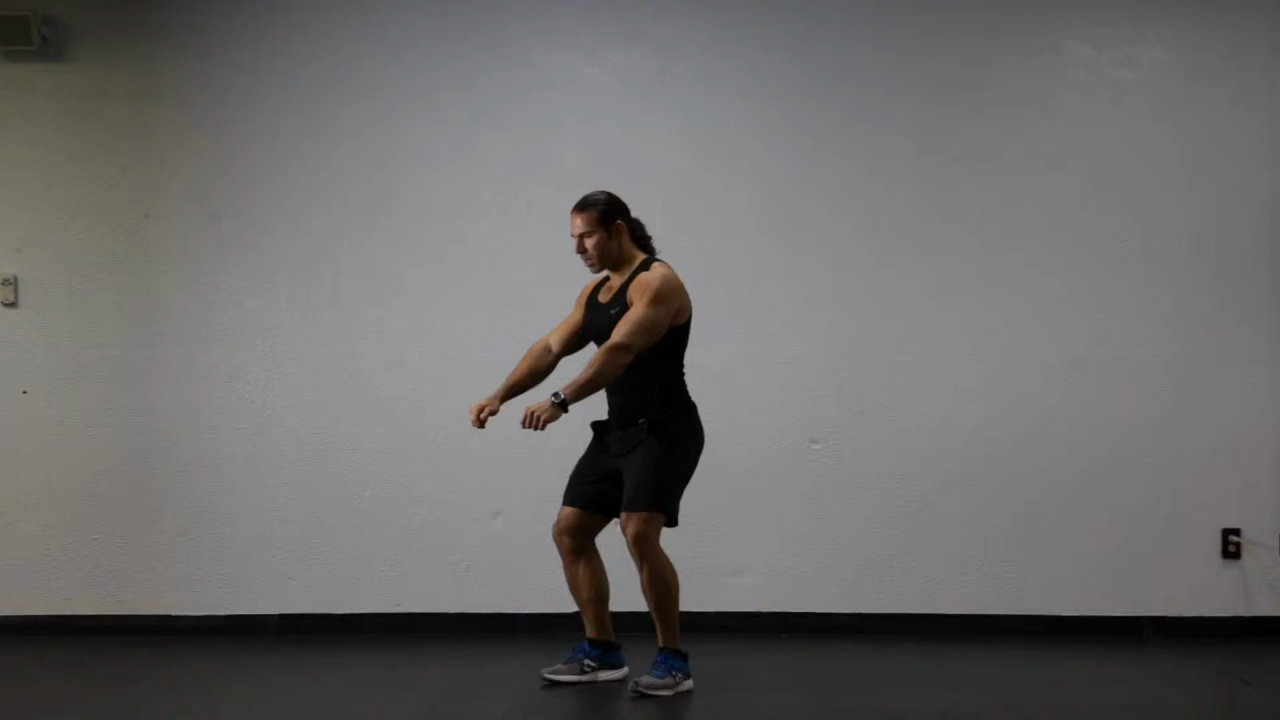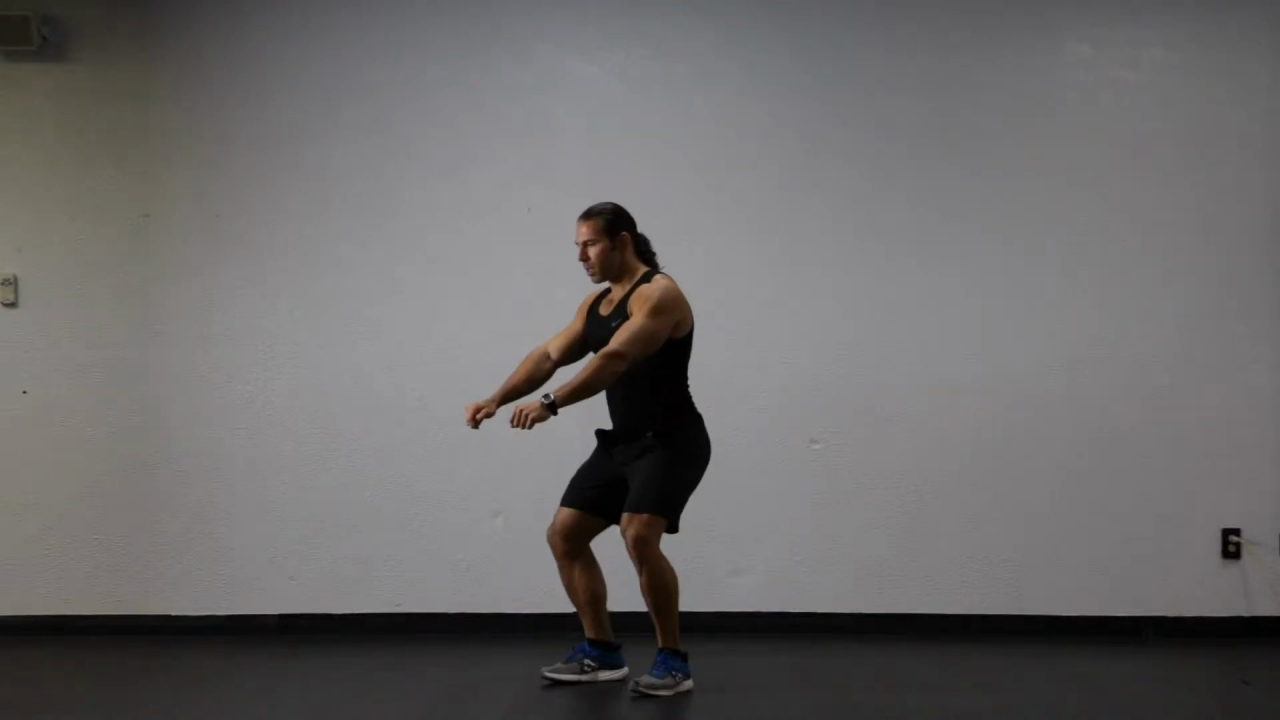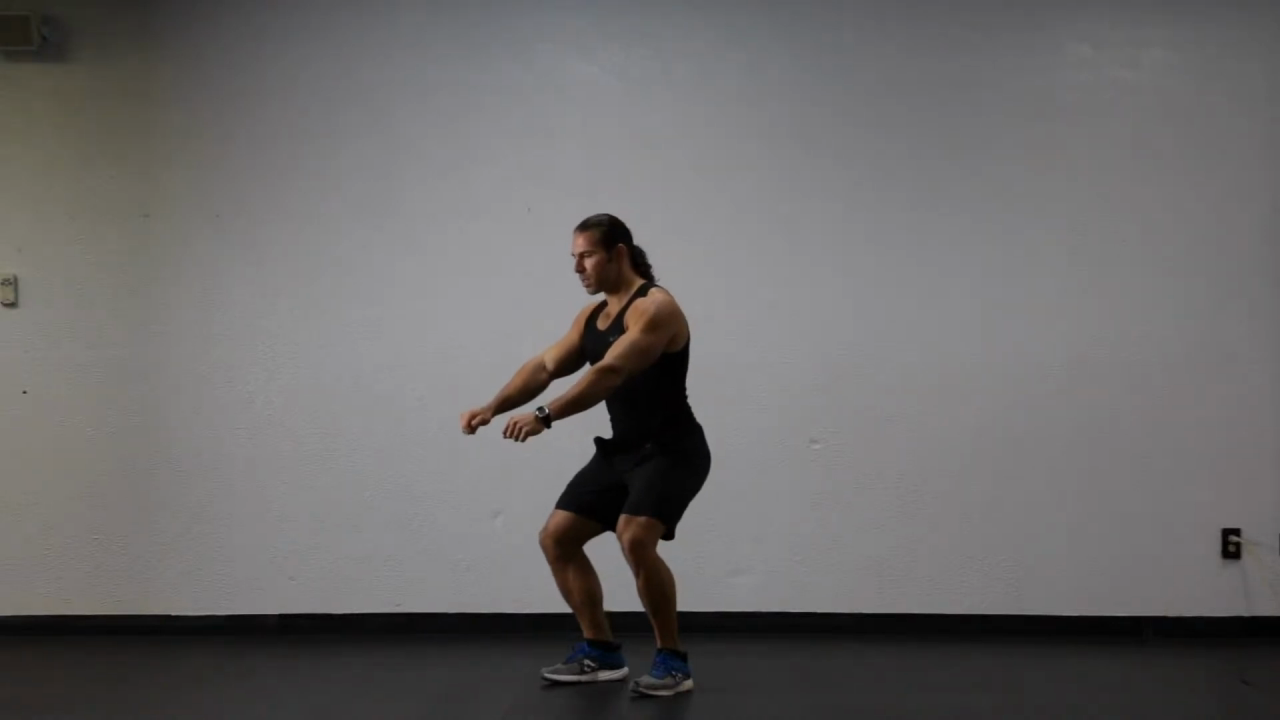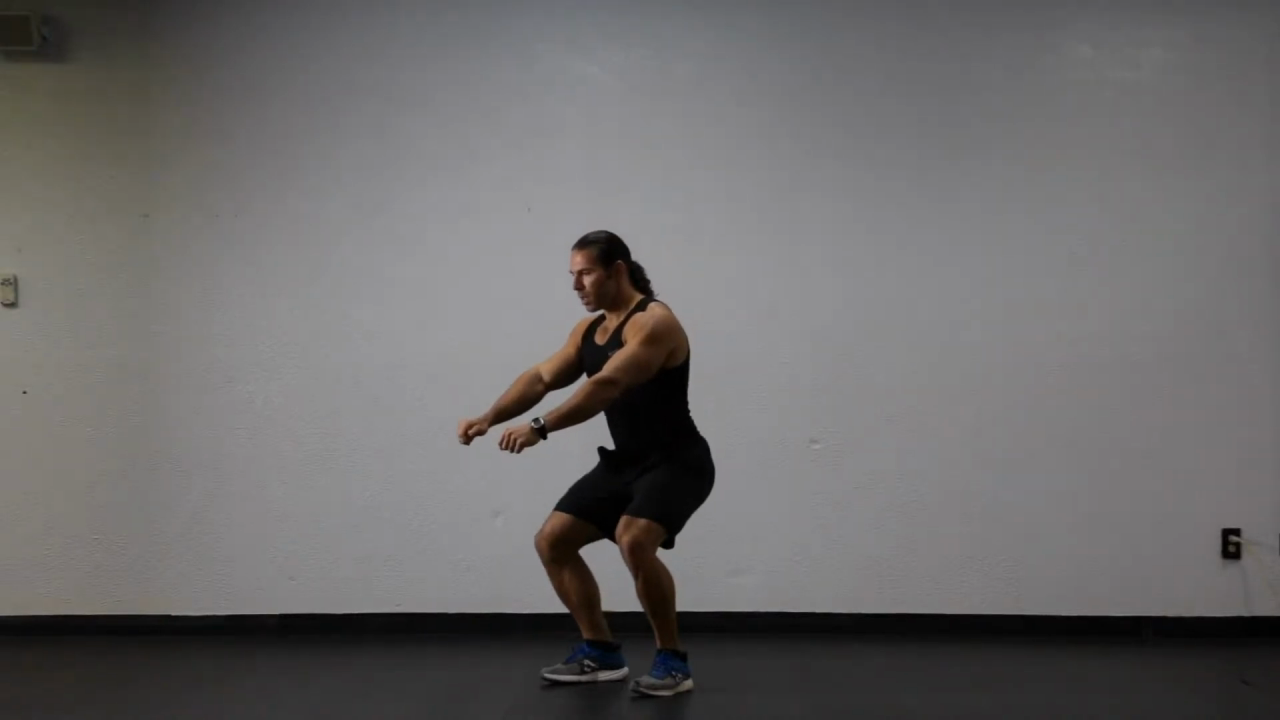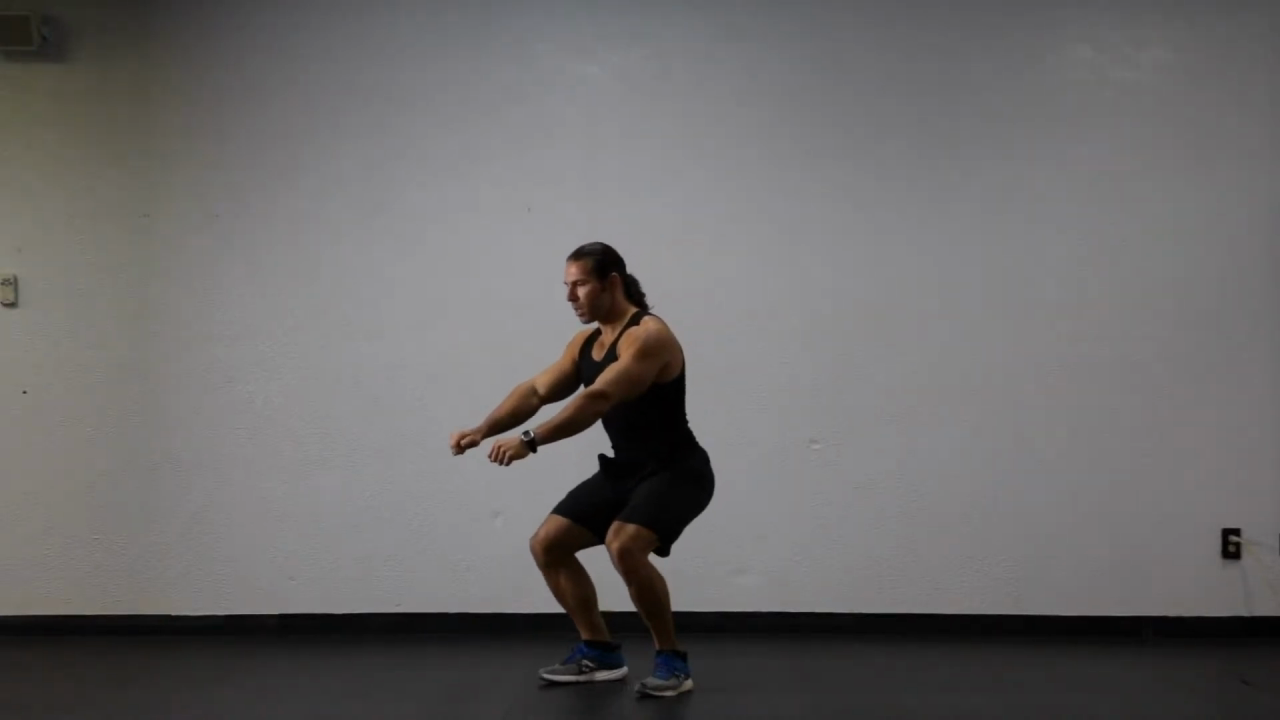
dt=1s
person 1, frame 1
left shoulder: (657, 282)
right shoulder: (594, 292)
left elbow: (619, 351)
right elbow: (550, 348)
left wrist: (560, 401)
right wrist: (499, 395)
left hip: (663, 430)
right hip: (616, 431)
left knee: (640, 535)
right knee: (569, 532)
left ankle: (673, 659)
right ankle: (602, 652)
person 1, frame 2
left shoulder: (659, 294)
right shoulder: (595, 304)
left elbow: (614, 360)
right elbow: (548, 355)
left wrist: (549, 403)
right wrist: (497, 399)
left hip: (670, 441)
right hip: (621, 441)
left knee: (639, 536)
right knee: (564, 535)
left ankle: (673, 660)
right ankle: (601, 651)
person 1, frame 3
left shoulder: (655, 308)
right shoulder: (592, 315)
left elbow: (609, 373)
right elbow: (545, 366)
left wrist: (545, 416)
right wrist: (493, 407)
left hip: (670, 450)
right hip: (620, 449)
left knee: (635, 540)
right knee: (556, 538)
left ankle: (673, 660)
right ankle: (601, 652)
person 1, frame 4
left shoulder: (655, 323)
right shoulder: (589, 329)
left elbow: (605, 386)
right elbow: (540, 377)
left wrist: (540, 427)
right wrist: (490, 417)
left hip: (676, 462)
right hip: (624, 461)
left knee: (634, 541)
right knee: (551, 540)
left ankle: (672, 660)
right ankle: (601, 651)
person 1, frame 5
left shoulder: (649, 336)
right shoulder: (585, 343)
left elbow: (597, 400)
right elbow: (536, 391)
left wrist: (529, 440)
right wrist: (483, 429)
left hip: (676, 471)
right hip: (623, 469)
left knee: (623, 545)
right knee: (546, 544)
left ankle: (672, 659)
right ankle: (600, 652)
